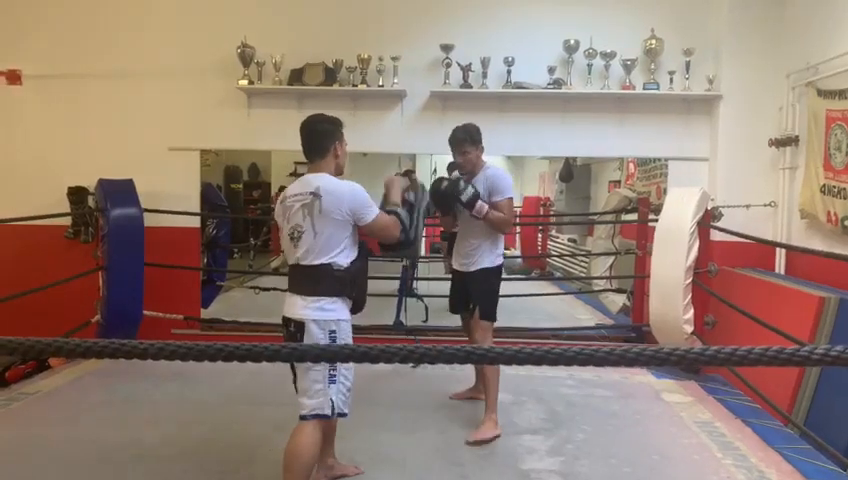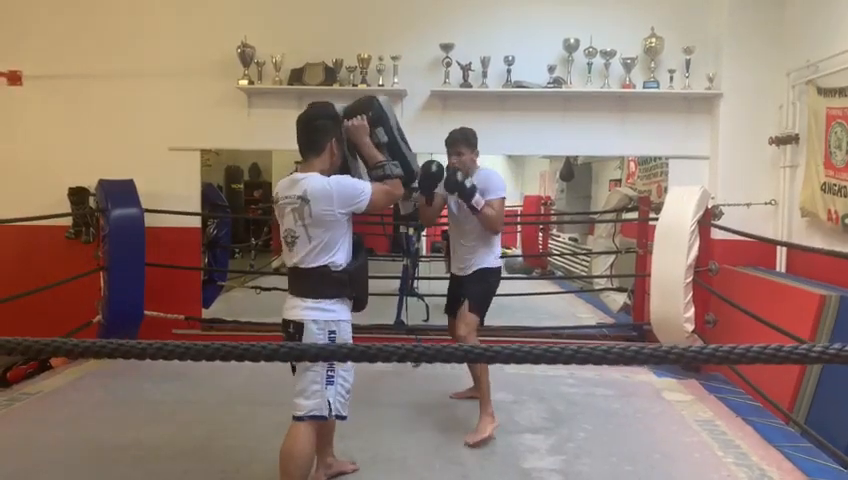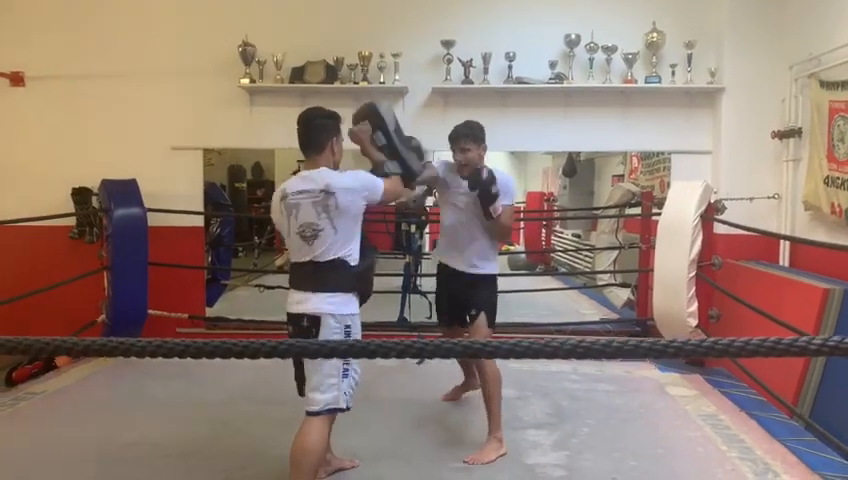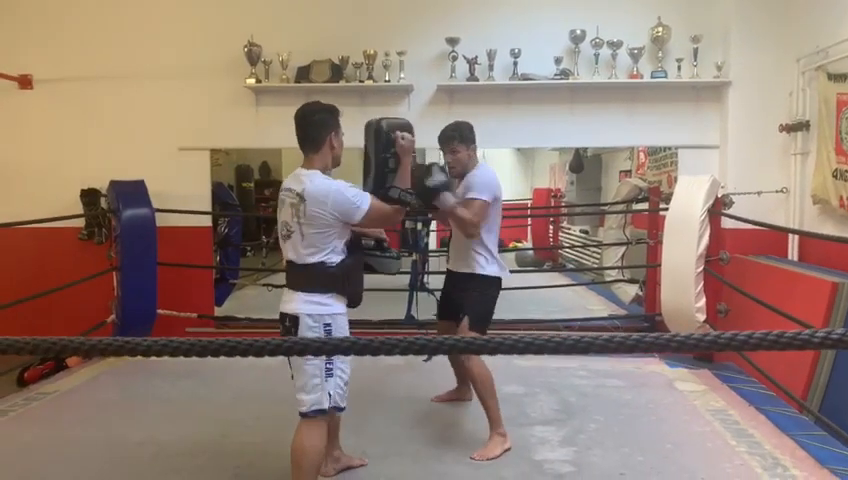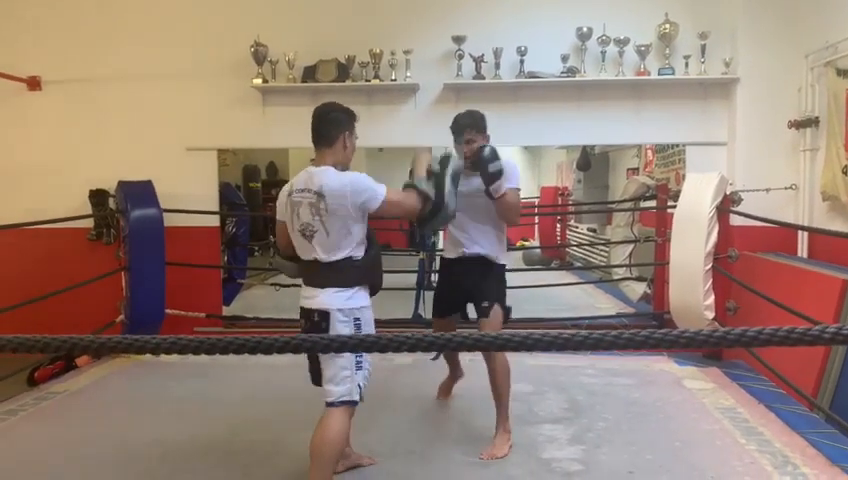
dt=0.4s
person 1, frame 1
left shoulder: (287, 196)
right shoulder: (347, 192)
right elbow: (391, 232)
right wrist: (394, 192)
left hip: (300, 308)
right hip: (325, 313)
left knee: (326, 400)
right knee: (317, 413)
person 1, frame 2
left shoulder: (285, 188)
right shoulder: (334, 189)
right elbow: (394, 190)
right wrist: (363, 141)
left hip: (303, 310)
right hip: (324, 315)
left knee: (324, 399)
right knee: (310, 413)
person 1, frame 3
left shoulder: (283, 192)
right shoulder: (351, 183)
right elbow: (397, 186)
right wrist: (368, 146)
left hip: (302, 304)
right hip: (334, 307)
left knee: (327, 394)
right knee: (322, 407)
person 1, frame 4
left shoulder: (292, 184)
right shoulder: (333, 192)
right elbow: (393, 214)
right wrist: (405, 158)
left hip: (305, 303)
right hip: (318, 309)
left knee: (327, 394)
right knee: (316, 409)
person 1, frame 5
left shoulder: (290, 190)
right shoulder: (350, 184)
left elbow: (285, 247)
right elbow: (412, 205)
right wrist: (420, 170)
left hip: (313, 300)
right hip: (344, 303)
left knee: (343, 387)
right knee: (340, 400)
person 2, frame 1
left shoulder: (497, 177)
right shoulder: (459, 179)
left elbow: (506, 224)
right elbow: (450, 225)
left wrist: (475, 204)
right wrist: (444, 206)
left hip: (486, 267)
right hip: (461, 265)
left knee: (482, 336)
right knee: (470, 329)
left ankle: (491, 419)
right ankle: (479, 386)
person 2, frame 2
left shoulder: (491, 179)
right shoulder: (447, 180)
left elbow: (496, 225)
right elbow: (427, 220)
left wrist: (471, 196)
right wrist: (427, 190)
left hip: (484, 268)
right hip: (459, 269)
left knee: (465, 331)
right knee: (456, 332)
left ankle: (487, 414)
right ankle: (478, 385)
person 2, frame 3
left shoulder: (501, 180)
right shoulder: (443, 171)
left elbow: (504, 235)
right elbow: (415, 179)
left wrist: (490, 200)
left hip: (481, 274)
right hip: (448, 269)
left knee: (481, 345)
right knee: (451, 335)
left ankle: (496, 438)
right ankle: (469, 379)
person 2, frame 4
left shoulder: (482, 177)
right shoulder: (460, 178)
left elbow: (470, 227)
right elbow: (448, 223)
left hip: (481, 276)
right hip: (459, 270)
left knee: (467, 348)
right knee: (446, 332)
left ankle: (499, 433)
right ankle: (463, 388)
person 2, frame 5
left shoulder: (502, 168)
left elbow: (513, 216)
left wrist: (493, 179)
left hip: (489, 265)
right hip: (453, 261)
right knee: (442, 328)
left ankle: (503, 430)
right ankle: (454, 371)
